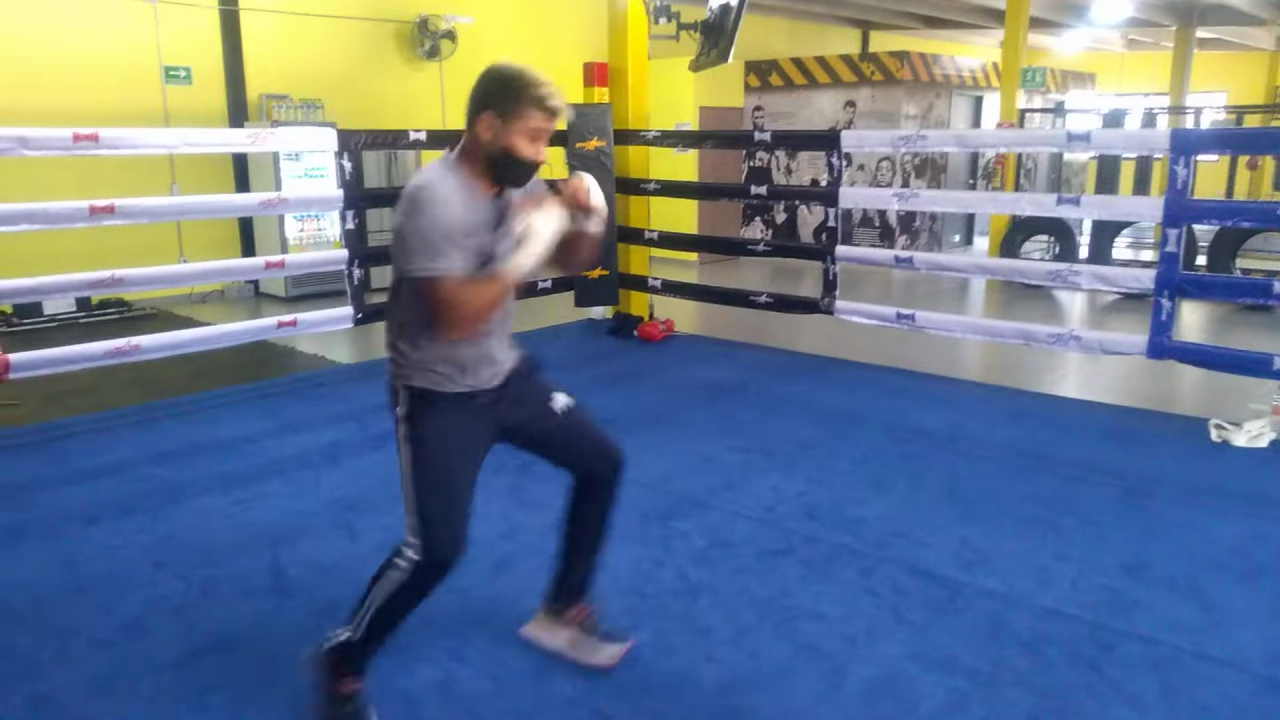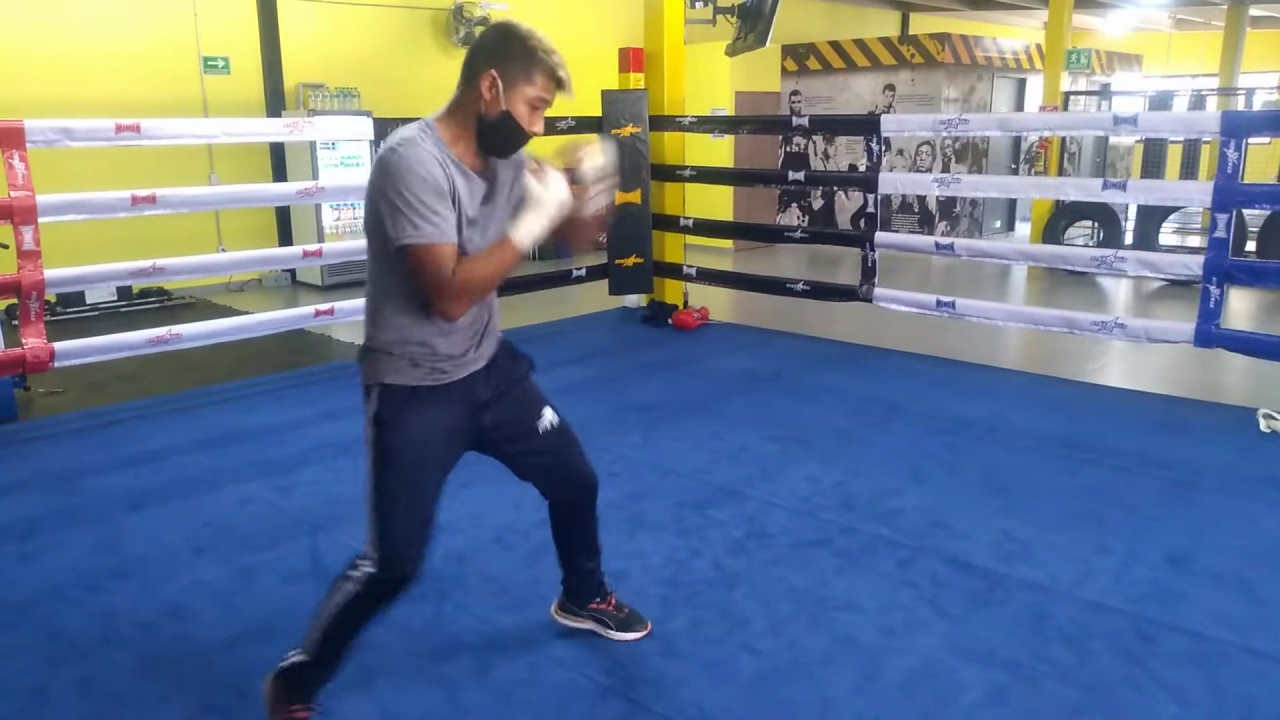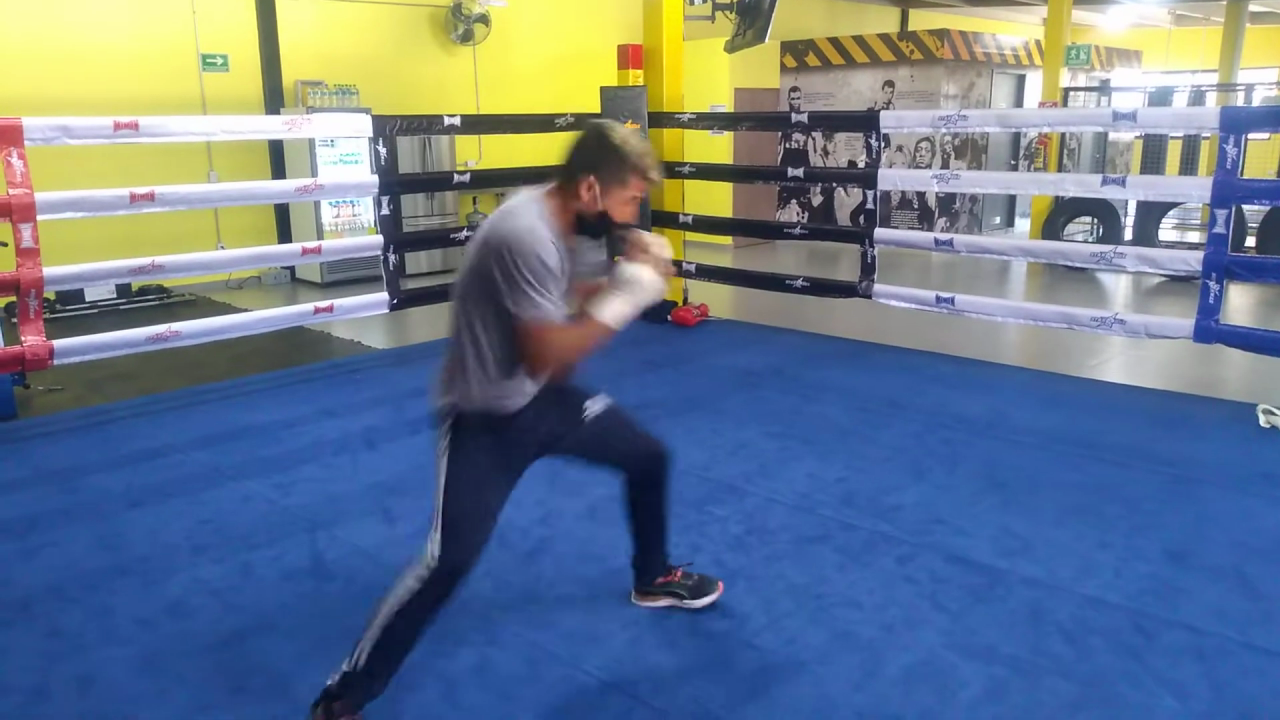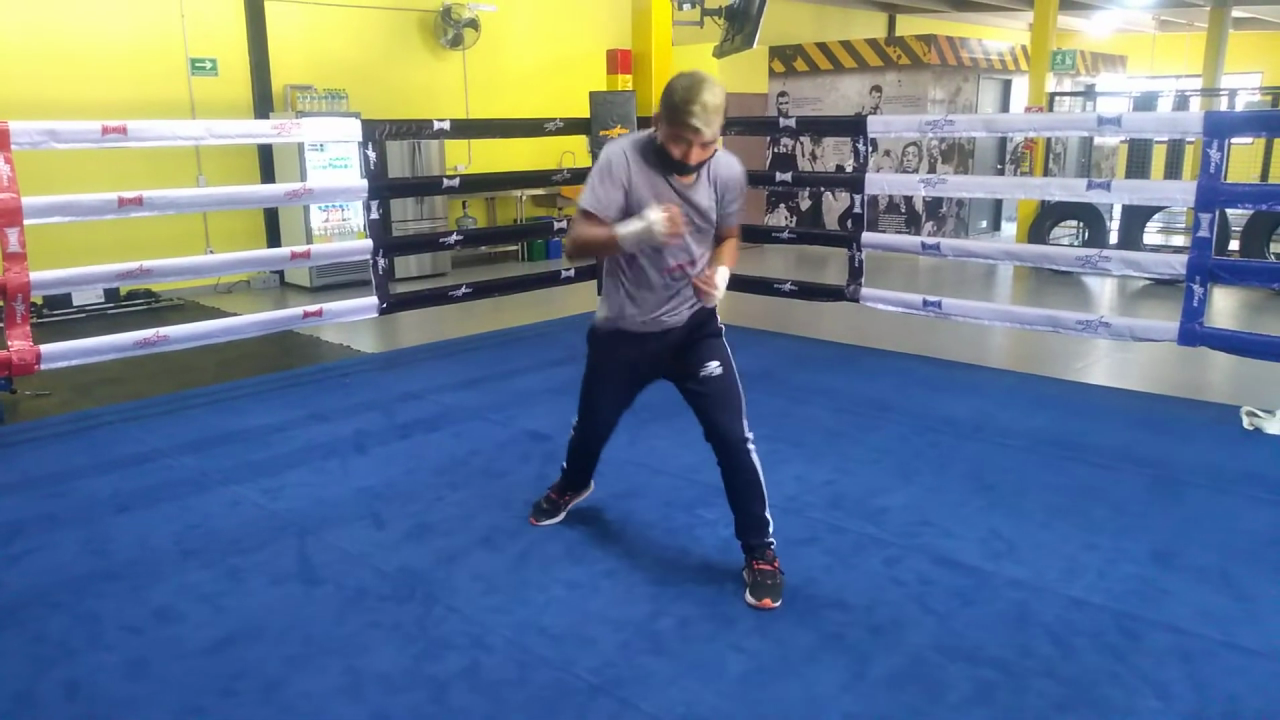
dt=0.7s
person 1, frame 1
left shoulder: (511, 184)
right shoulder: (435, 197)
left elbow: (572, 256)
right elbow: (458, 319)
left wrist: (586, 219)
right wrist: (527, 247)
left hip: (503, 374)
right hip: (438, 389)
left knee: (601, 463)
right knee: (434, 548)
left ankle: (567, 608)
right ankle: (344, 664)
person 1, frame 2
left shoulder: (502, 159)
right shoulder: (411, 160)
right elbow: (449, 294)
left wrist: (583, 202)
right wrist: (531, 222)
left hip: (488, 368)
right hip: (413, 390)
left knee: (576, 481)
right knee: (392, 564)
left ankle: (584, 597)
person 1, frame 3
left shoulder: (579, 223)
right shoulder: (523, 234)
left elbow: (572, 304)
right elbow: (546, 359)
left wrist: (641, 270)
right wrist: (619, 301)
left hip: (542, 390)
right hip: (484, 412)
left knee: (649, 457)
right knee: (448, 564)
left ankle: (654, 574)
person 1, frame 4
left shoulder: (728, 171)
right shoulder: (622, 157)
right elbow: (578, 241)
left wrist: (721, 272)
right wrist: (637, 232)
left hip: (693, 323)
right hip: (622, 328)
left knee: (732, 437)
right knee: (590, 430)
left ankle: (759, 551)
right ankle: (572, 485)
